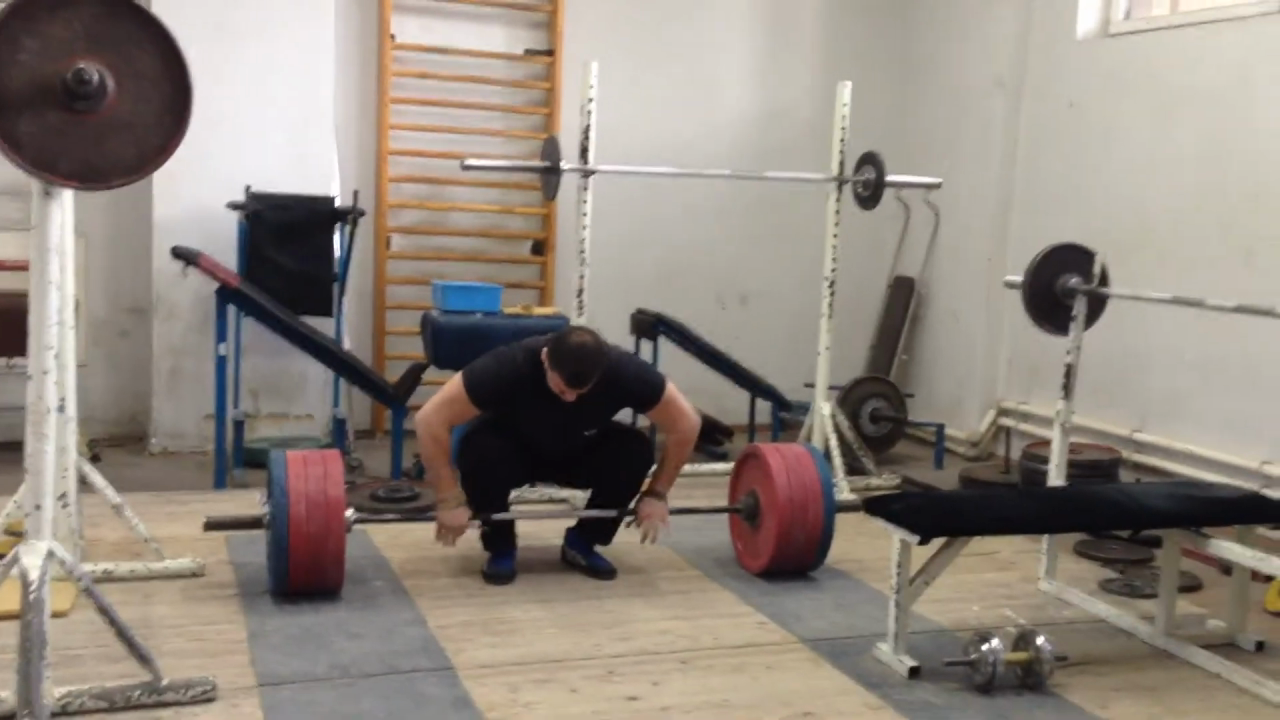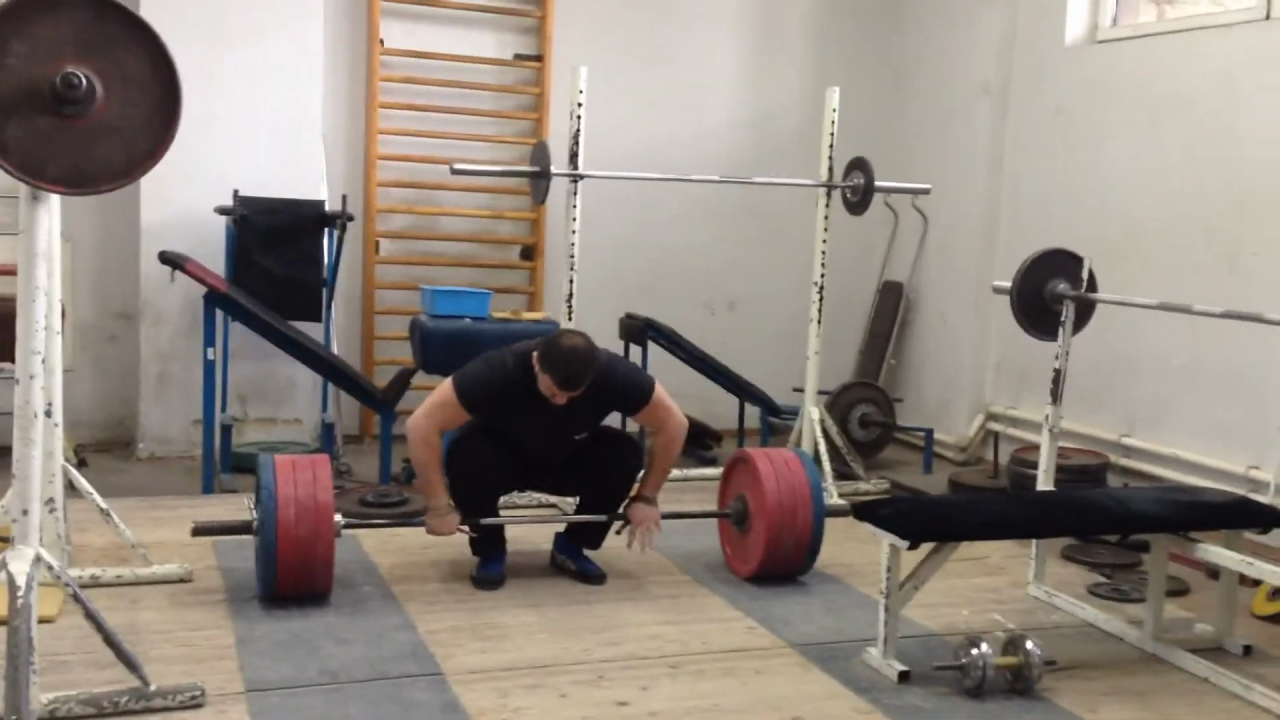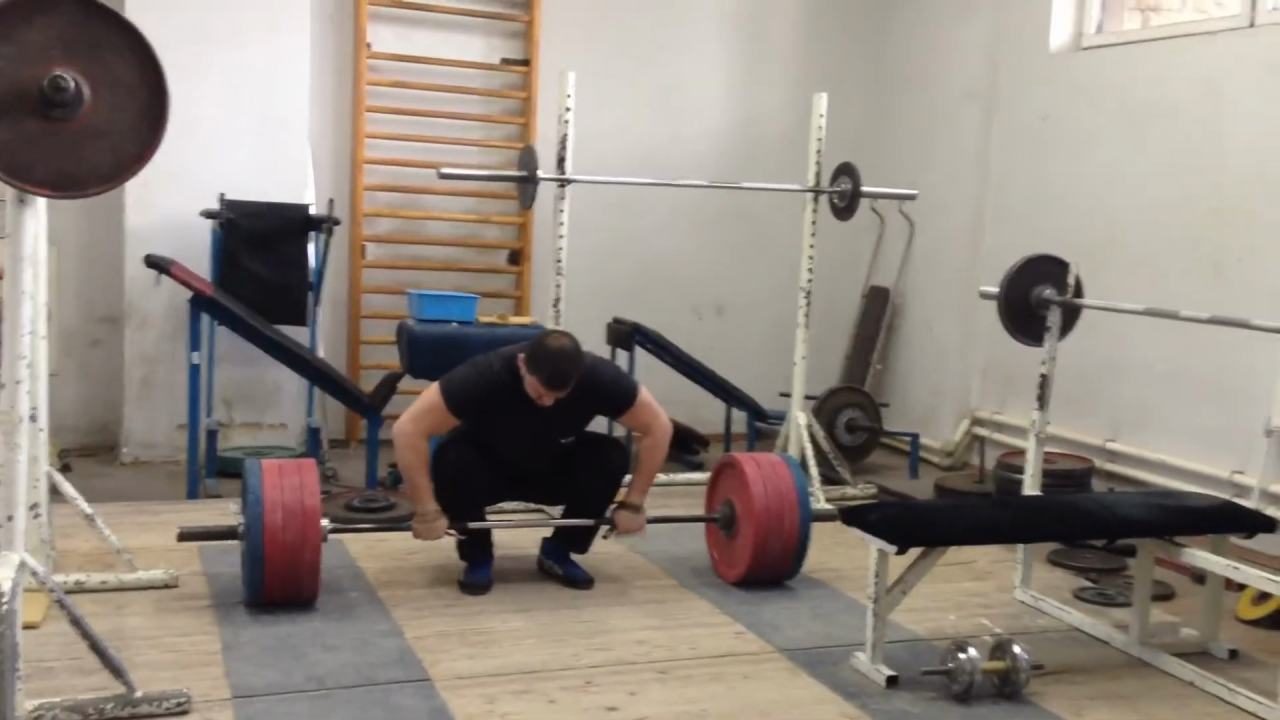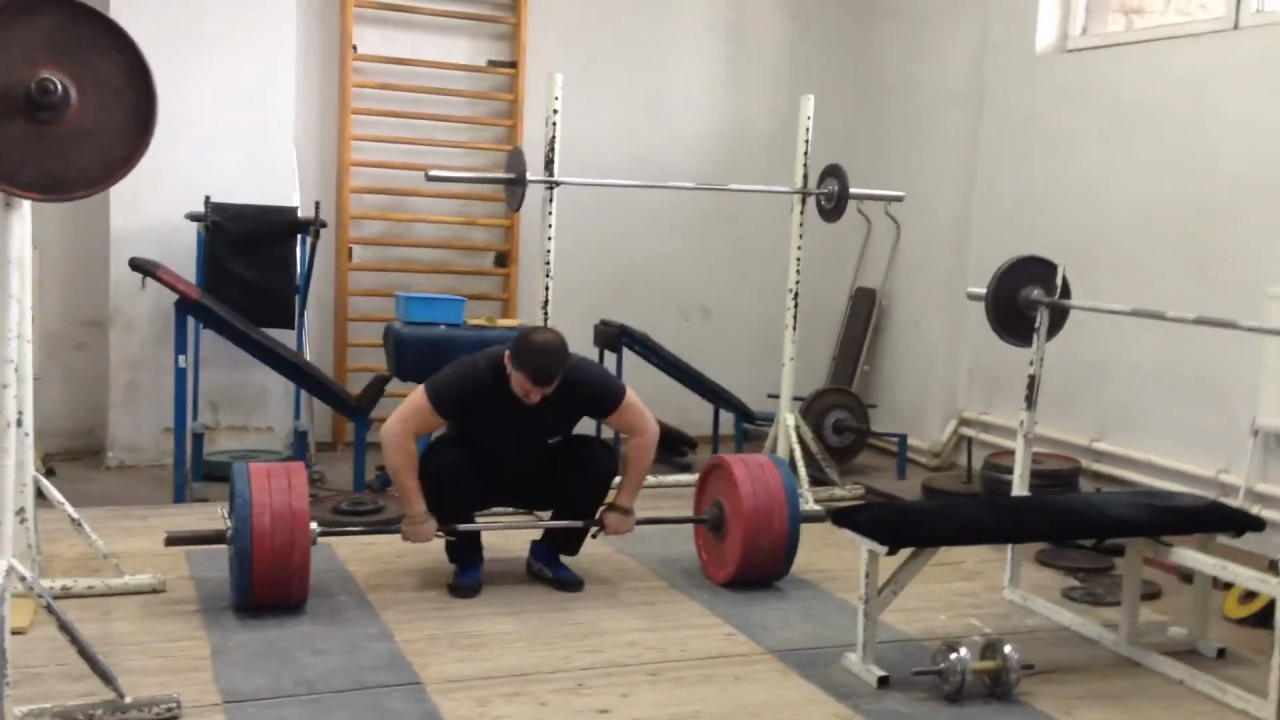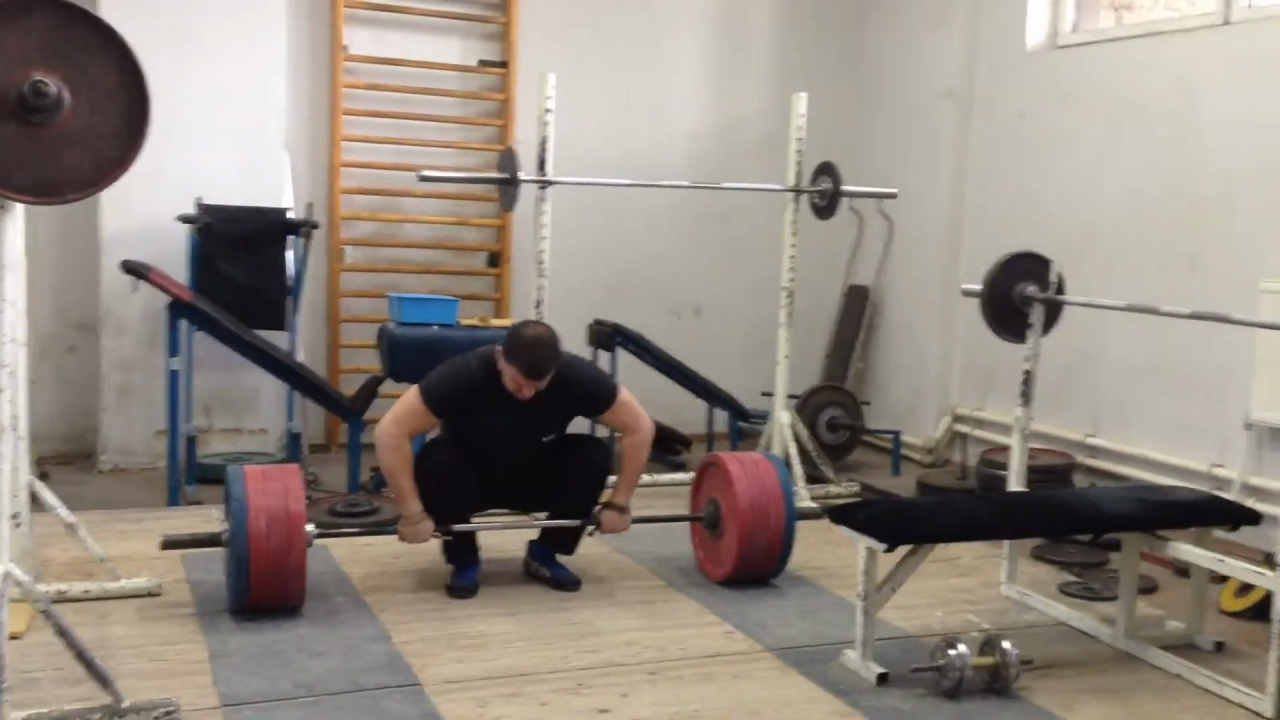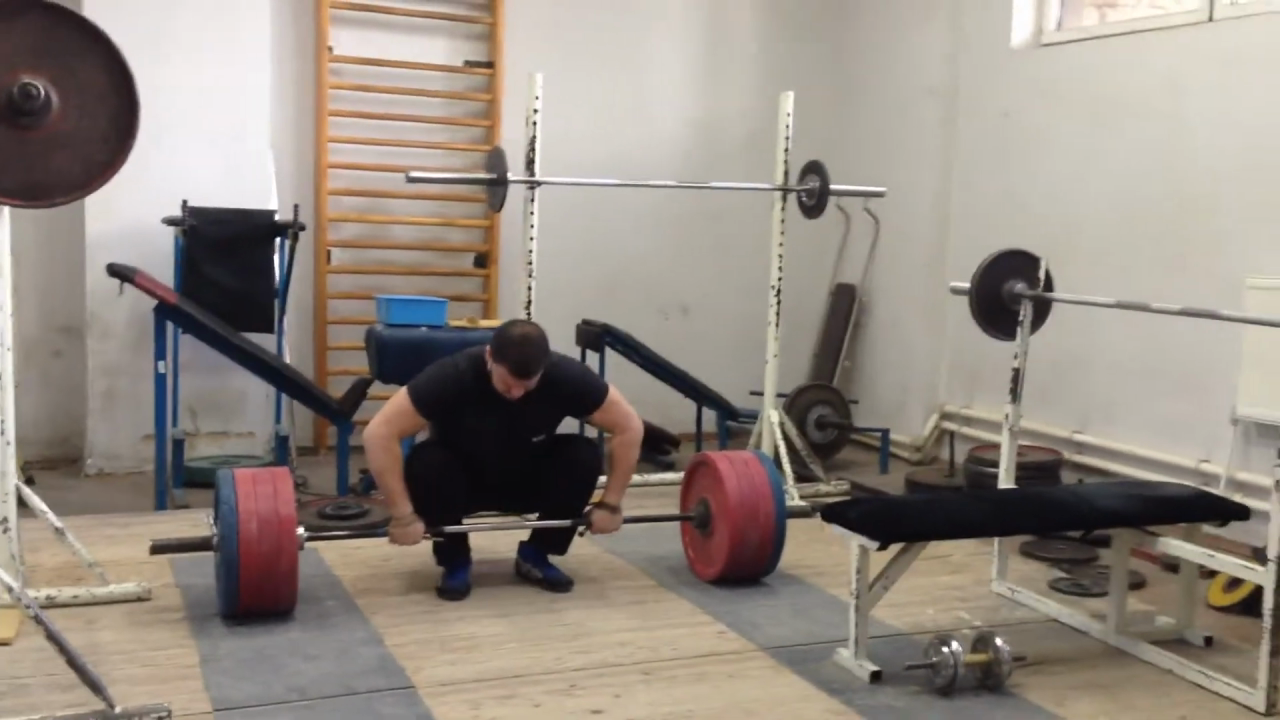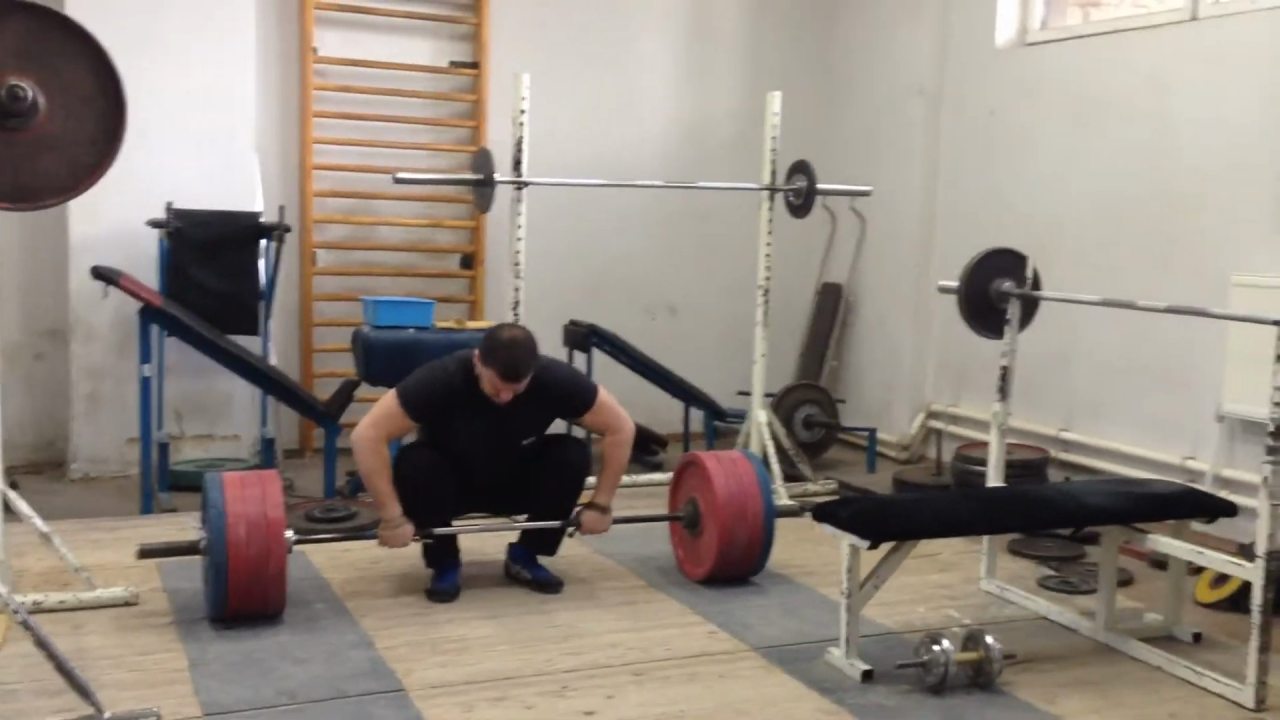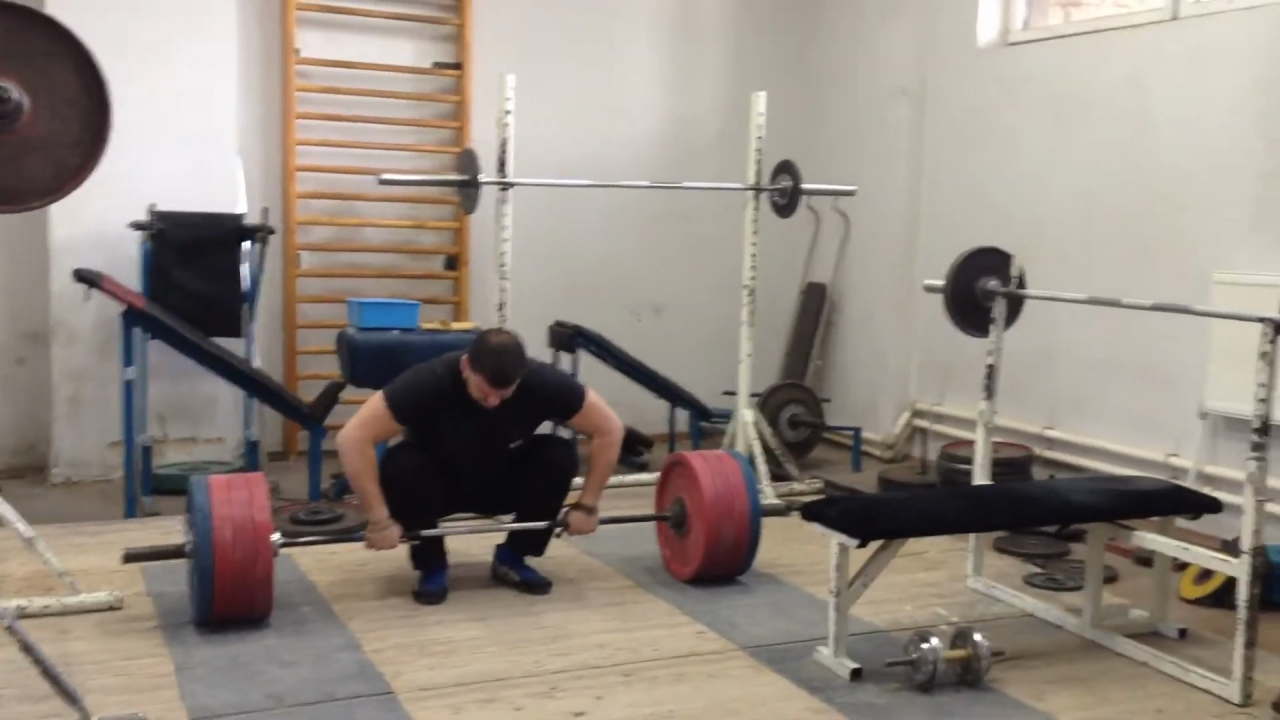
dt=0.1s
person 1, frame 1
left shoulder: (625, 371)
right shoulder: (509, 366)
left elbow: (686, 423)
right elbow: (430, 419)
left wrist: (657, 494)
right wrist: (449, 501)
left hip: (579, 454)
right hip: (512, 451)
left knee: (636, 450)
right knee: (479, 451)
left ankle: (581, 543)
right ankle: (500, 547)
person 1, frame 2
left shoulder: (614, 374)
right shoulder: (500, 370)
left elbow: (673, 425)
right elbow: (421, 424)
left wrist: (646, 498)
right wrist: (440, 508)
left hip: (568, 459)
right hip: (502, 458)
left knee: (625, 454)
right knee: (468, 456)
left ankle: (571, 547)
right ankle: (490, 552)
person 1, frame 3
left shoulder: (599, 377)
right shoulder: (486, 375)
left elbow: (658, 428)
right elbow: (408, 430)
left wrist: (633, 504)
right wrist: (428, 512)
left hip: (555, 472)
right hip: (487, 472)
left knee: (612, 457)
right knee: (452, 461)
left ankle: (558, 552)
right ankle: (478, 557)
person 1, frame 4
left shoulder: (585, 378)
right shoulder: (471, 374)
left elbow: (645, 429)
right elbow: (395, 430)
left wrist: (623, 506)
right wrist: (416, 514)
left hip: (542, 477)
right hip: (477, 476)
left knee: (600, 458)
right knee: (440, 463)
left ankle: (547, 554)
right ankle: (467, 560)
person 1, frame 5
left shoulder: (577, 375)
right shoulder: (464, 374)
left elbow: (640, 428)
right elbow: (390, 431)
left wrist: (619, 504)
right wrist: (412, 513)
left hip: (538, 482)
right hip: (472, 482)
left knee: (595, 456)
right knee: (435, 462)
left ankle: (544, 554)
right ankle: (463, 559)
person 1, frame 6
left shoulder: (566, 376)
right shoulder: (454, 375)
left elbow: (629, 427)
right elbow: (379, 433)
left wrist: (610, 504)
right wrist: (403, 515)
left hip: (527, 483)
right hip: (463, 483)
left knee: (585, 456)
right knee: (425, 464)
left ankle: (535, 555)
right ankle: (455, 561)
person 1, frame 7
left shoulder: (555, 379)
right shoulder: (442, 379)
left elbow: (621, 428)
right elbow: (366, 436)
left wrist: (600, 504)
right wrist: (392, 517)
left hip: (517, 484)
right hip: (451, 485)
left knee: (573, 455)
right knee: (413, 464)
left ankle: (524, 556)
right ankle: (444, 563)
person 1, frame 8
left shoulder: (542, 382)
right shoulder: (430, 381)
left elbow: (609, 429)
right elbow: (352, 438)
left wrist: (587, 506)
right wrist: (380, 520)
left hip: (503, 485)
right hip: (438, 487)
left knee: (560, 456)
right knee: (400, 466)
left ankle: (511, 558)
right ankle: (431, 565)
